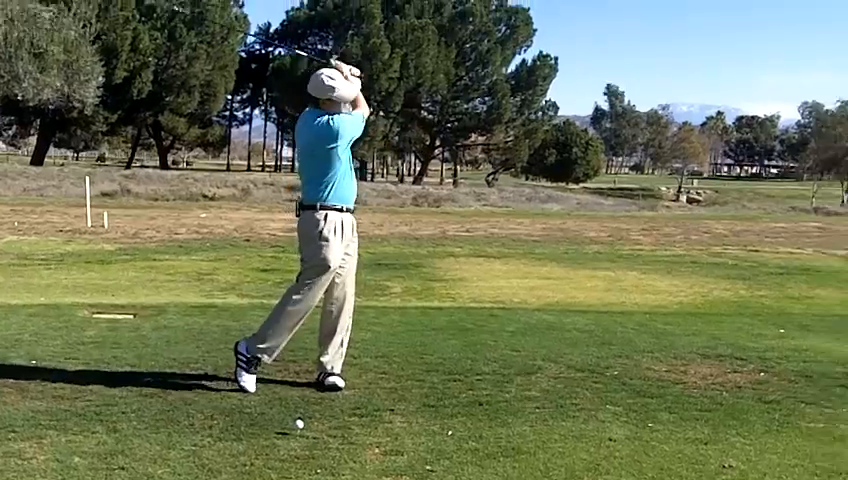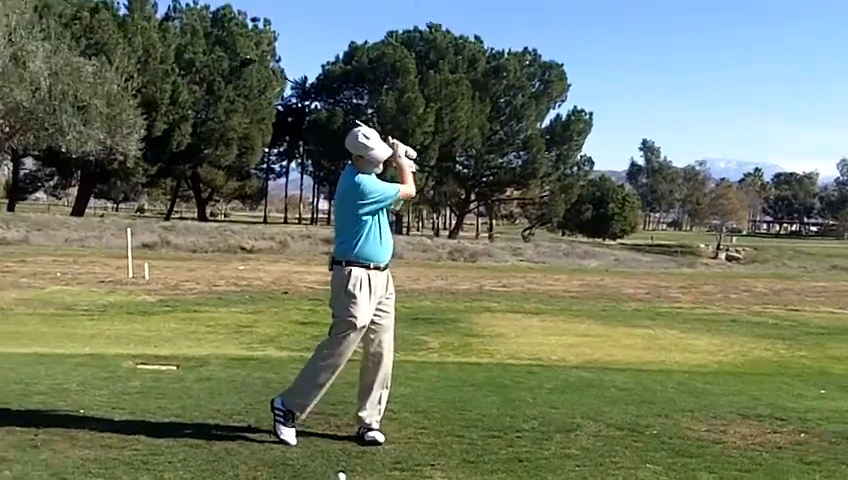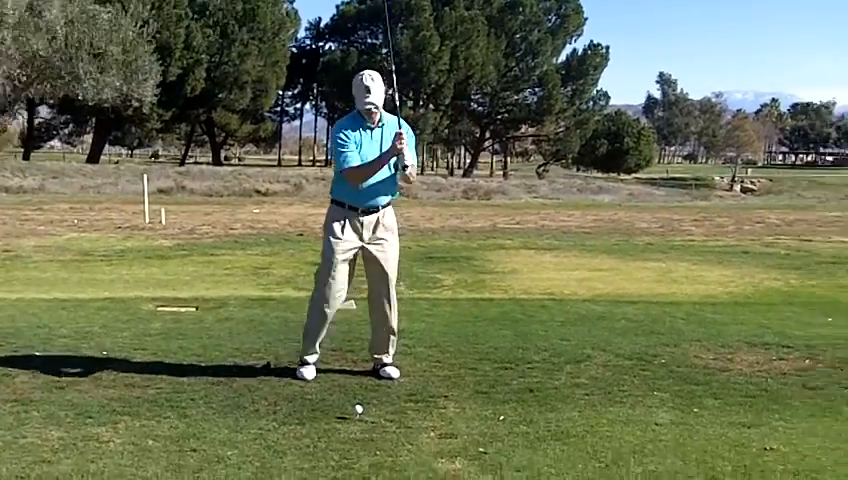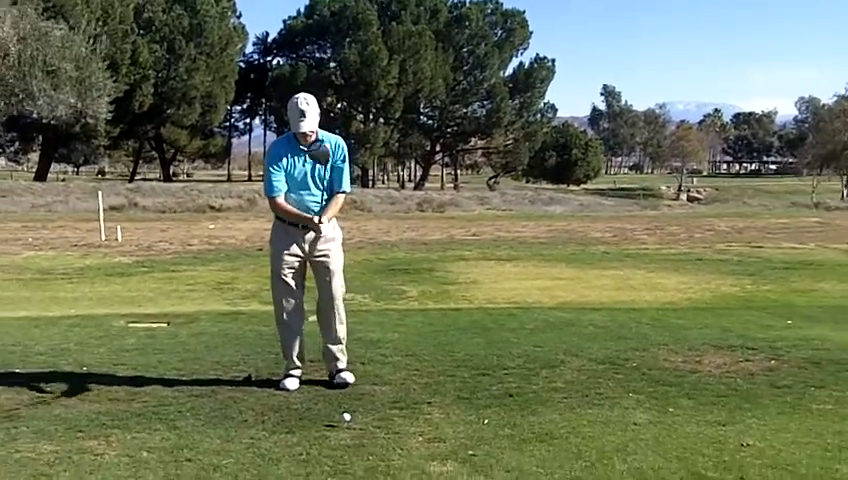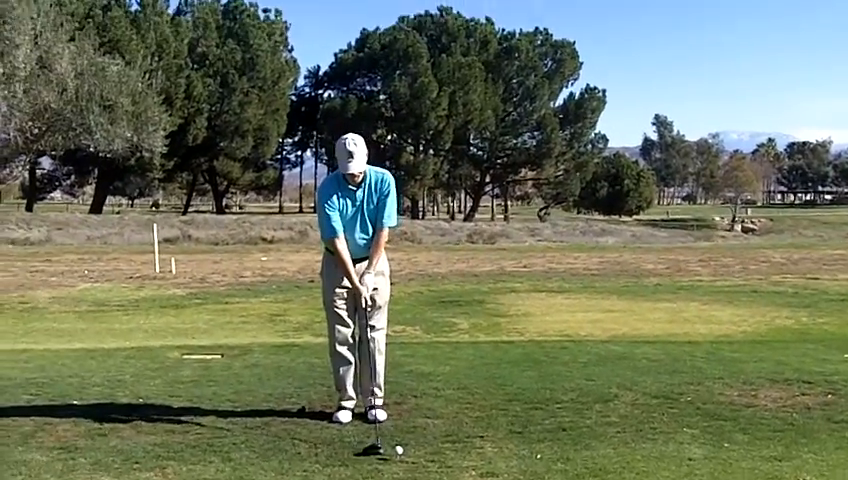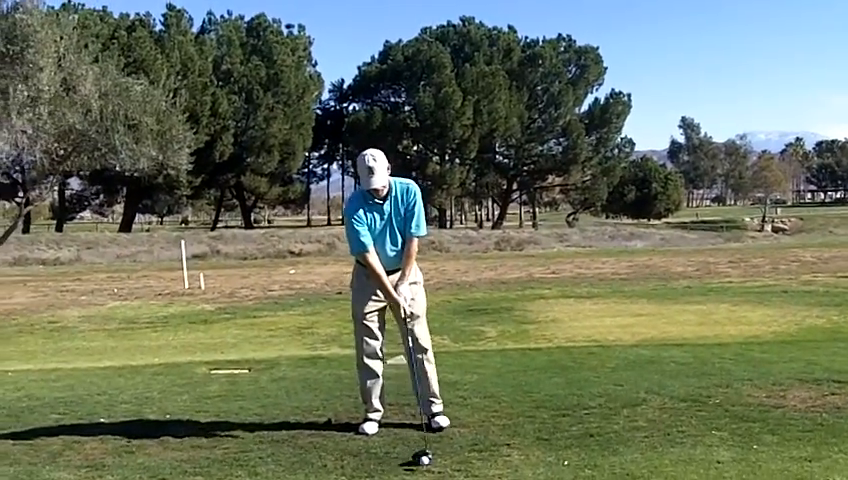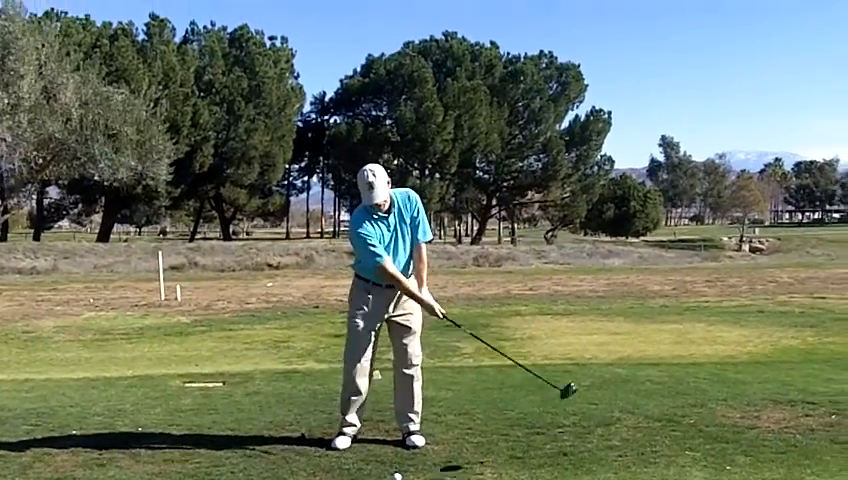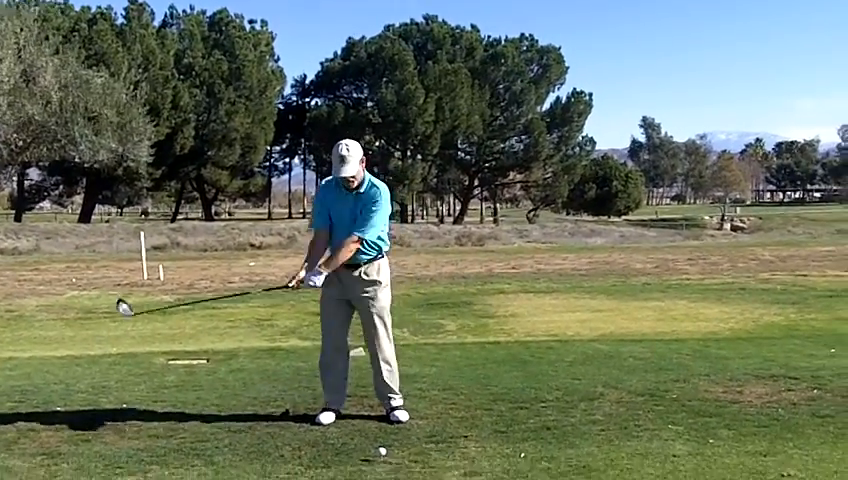
dt=0.5s
person 1, frame 1
left shoulder: (311, 118)
right shoulder: (333, 127)
left elbow: (353, 112)
right elbow: (363, 110)
left wrist: (346, 82)
right wrist: (349, 84)
left hip: (340, 221)
right hip: (326, 222)
left knee: (341, 299)
right knee: (307, 293)
left ankle: (330, 367)
right ankle: (252, 352)
person 1, frame 2
left shoulder: (364, 176)
right shoulder: (360, 184)
left elbow: (395, 194)
right elbow: (408, 191)
left wrist: (399, 158)
right wrist: (401, 162)
left hip: (379, 276)
right hip: (357, 277)
left knee: (380, 354)
right knee: (339, 347)
left ankle: (369, 422)
right ankle: (288, 406)
person 1, frame 3
left shoulder: (400, 127)
right shoulder: (344, 129)
left elbow: (410, 177)
right elbow: (351, 176)
left wrist: (405, 165)
right wrist: (384, 158)
left hip: (381, 218)
right hip: (343, 217)
left knee: (384, 290)
right knee: (329, 289)
left ankle: (383, 357)
right ankle: (309, 355)
person 1, frame 4
left shoulder: (336, 146)
right shoulder: (277, 150)
left elbow: (340, 193)
right elbow: (275, 201)
left wrist: (323, 219)
right wrist: (307, 219)
left hip: (326, 232)
right hip: (287, 232)
left knee: (332, 295)
right knee: (287, 302)
left ankle: (338, 364)
right ankle: (293, 367)
person 1, frame 5
left shoulder: (383, 180)
right shoulder: (328, 189)
left elbow: (383, 231)
right elbow: (336, 240)
left wrist: (369, 273)
right wrist: (355, 283)
left hip: (373, 263)
right hip: (337, 265)
left knee: (374, 333)
right knee: (341, 335)
left ankle: (374, 400)
right ankle: (346, 400)
person 1, frame 6
left shoulder: (409, 191)
right shoulder: (354, 205)
left elbow: (413, 241)
right elbow: (367, 254)
left wrist: (403, 284)
right wrist: (392, 295)
left hip: (406, 273)
right hip: (369, 278)
left knee: (419, 343)
right knee: (369, 348)
left ankle: (433, 407)
right ankle: (373, 411)
person 1, frame 7
left shoulder: (410, 200)
right shoulder: (360, 222)
left elbow: (419, 248)
right elbow: (386, 269)
left wrist: (423, 289)
right wrist: (421, 299)
left hip: (405, 291)
right hip: (368, 292)
left knee: (409, 361)
right knee: (358, 361)
left ankle: (410, 426)
right ankle: (348, 426)
person 1, frame 8
left shoulder: (378, 193)
right shoulder: (326, 189)
left elbow: (353, 241)
right elbow: (321, 235)
left wrist: (321, 270)
right wrist: (307, 267)
left hip: (371, 270)
right hip: (333, 270)
left knee: (379, 339)
right knee: (332, 340)
left ankle: (393, 402)
right ankle: (332, 403)
